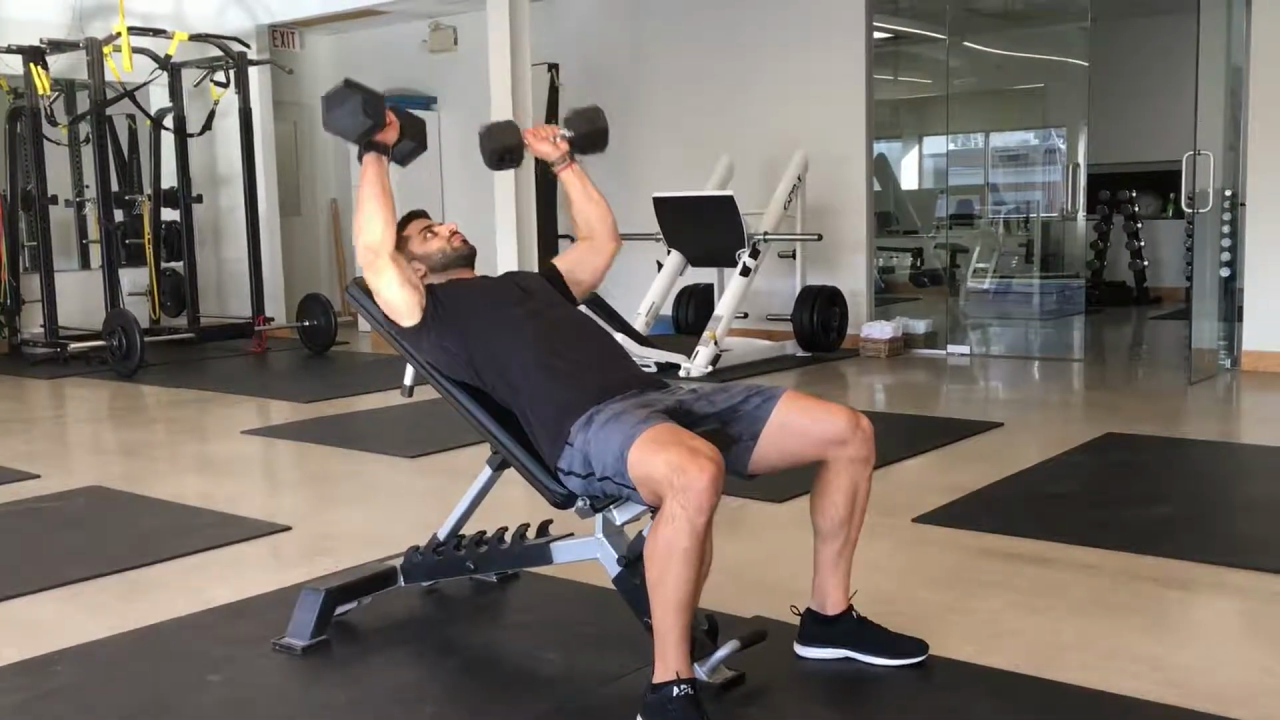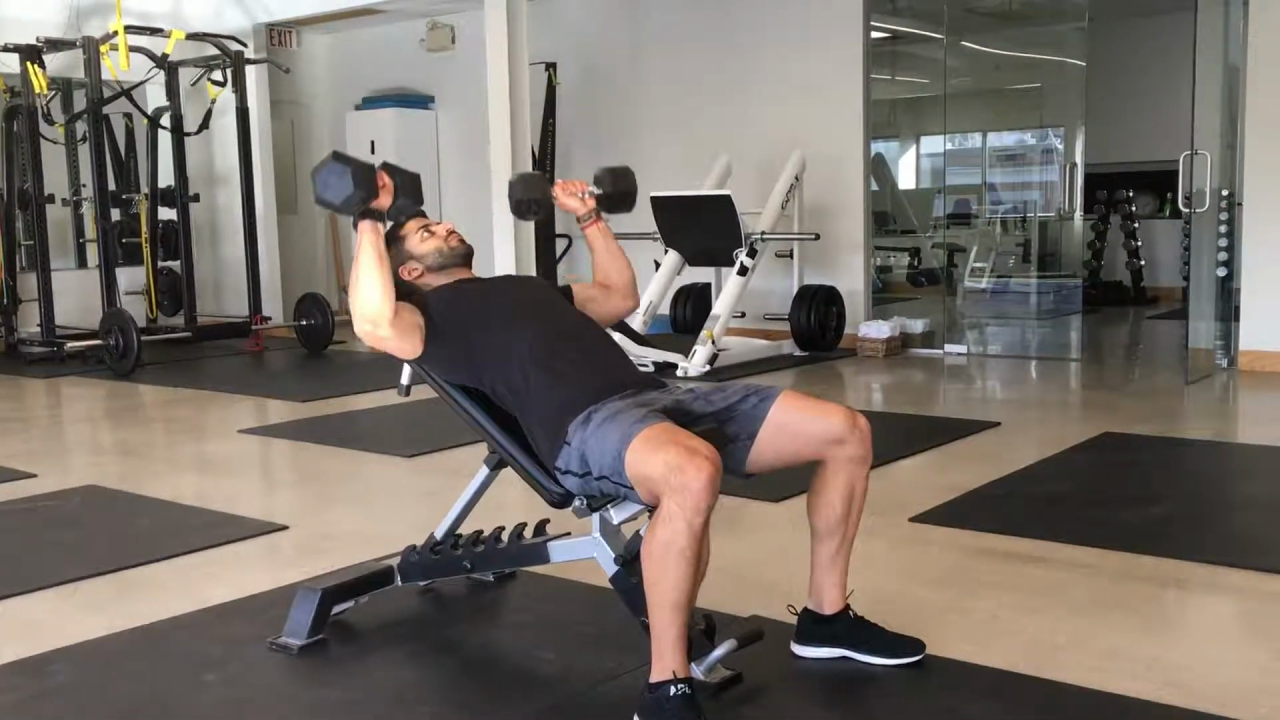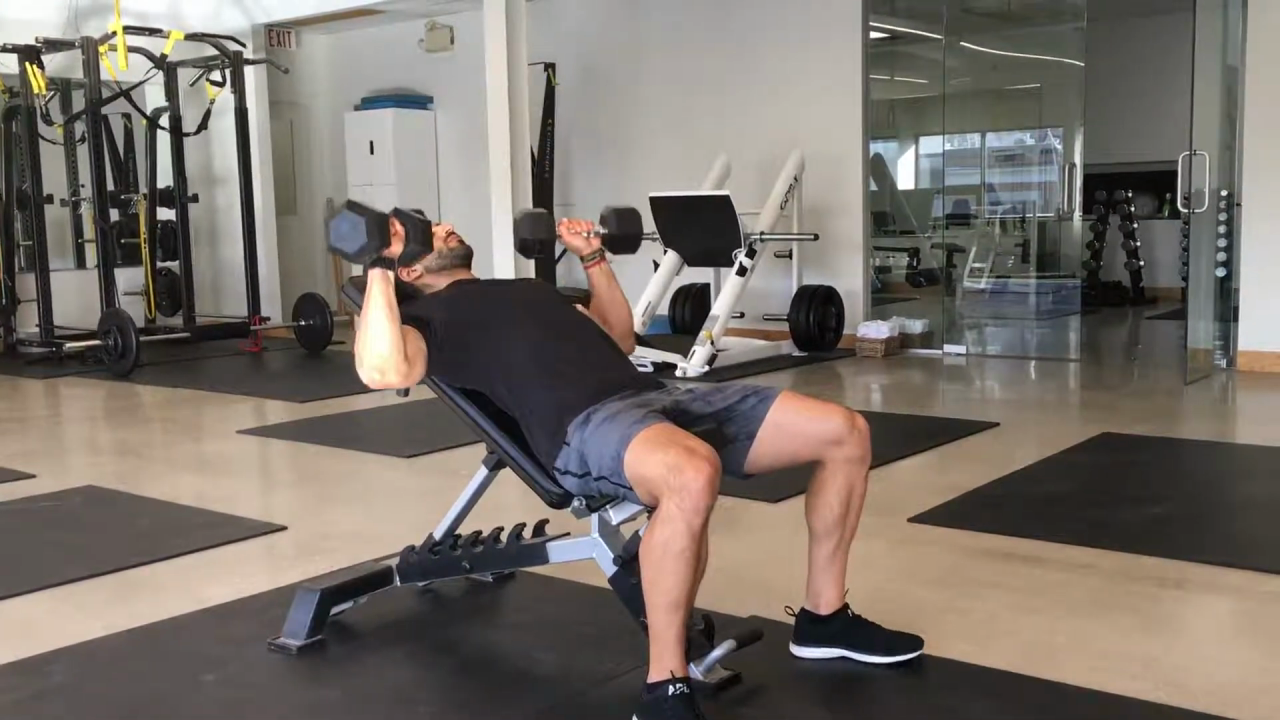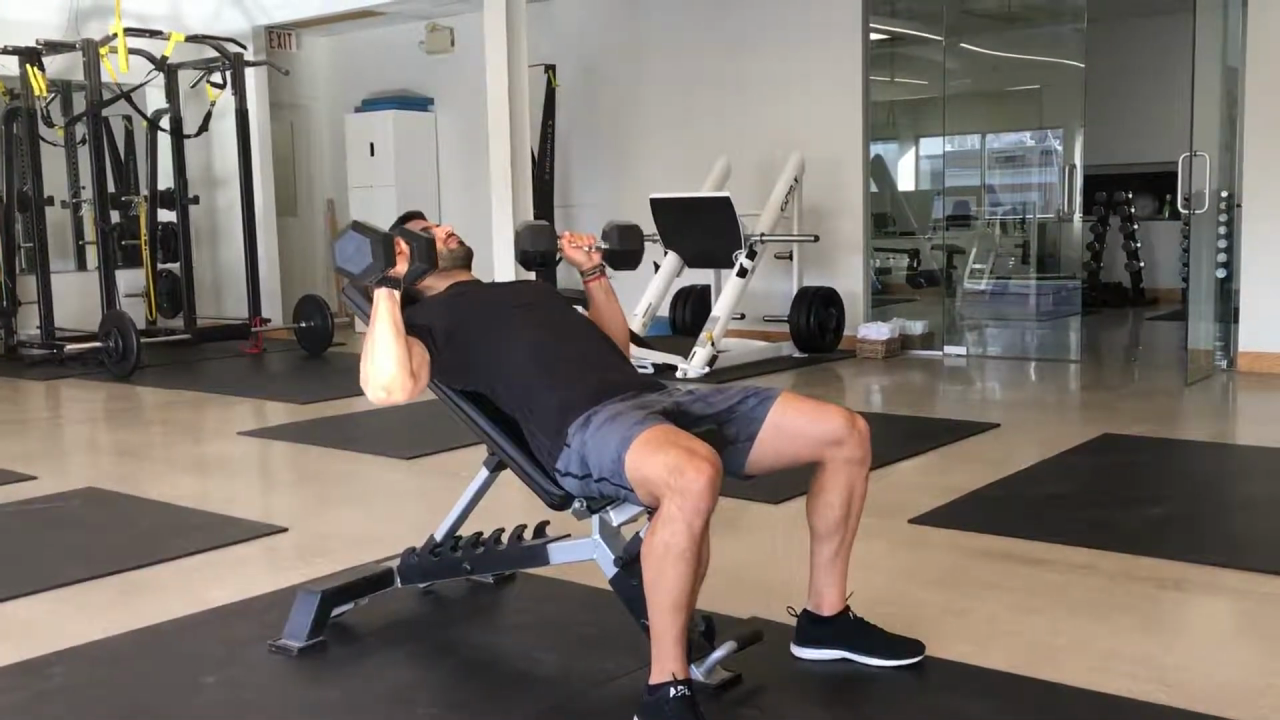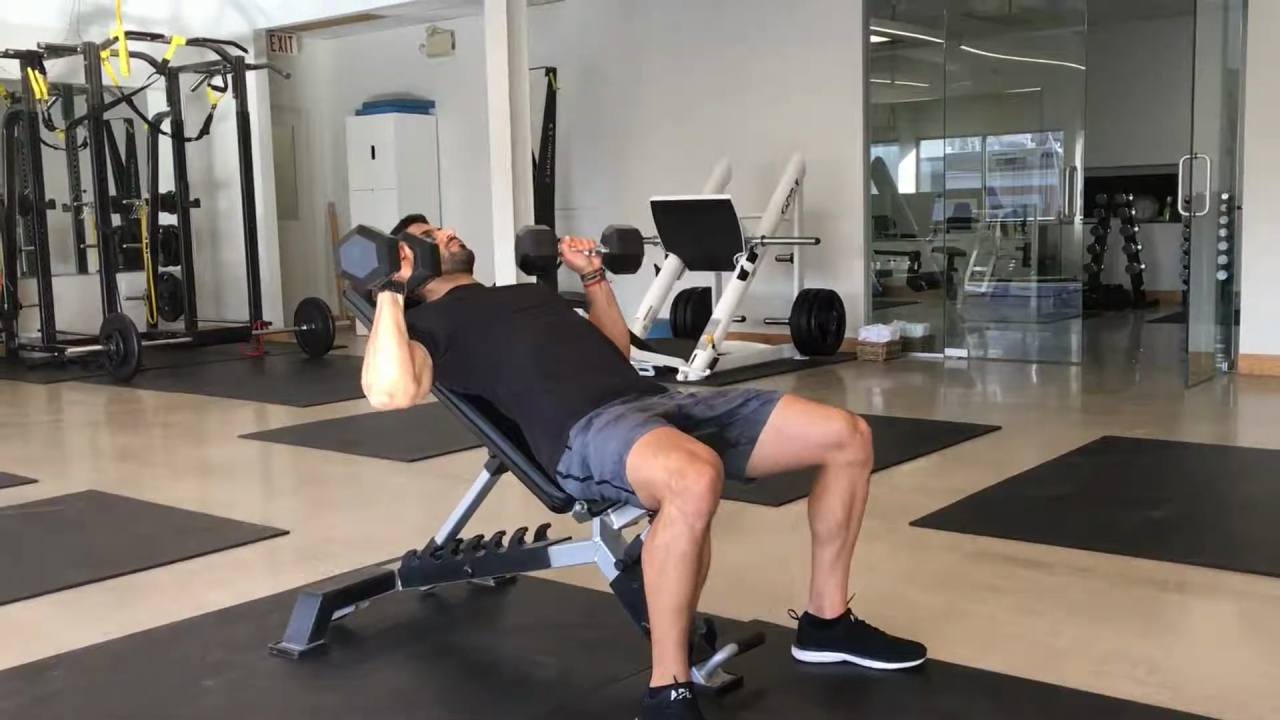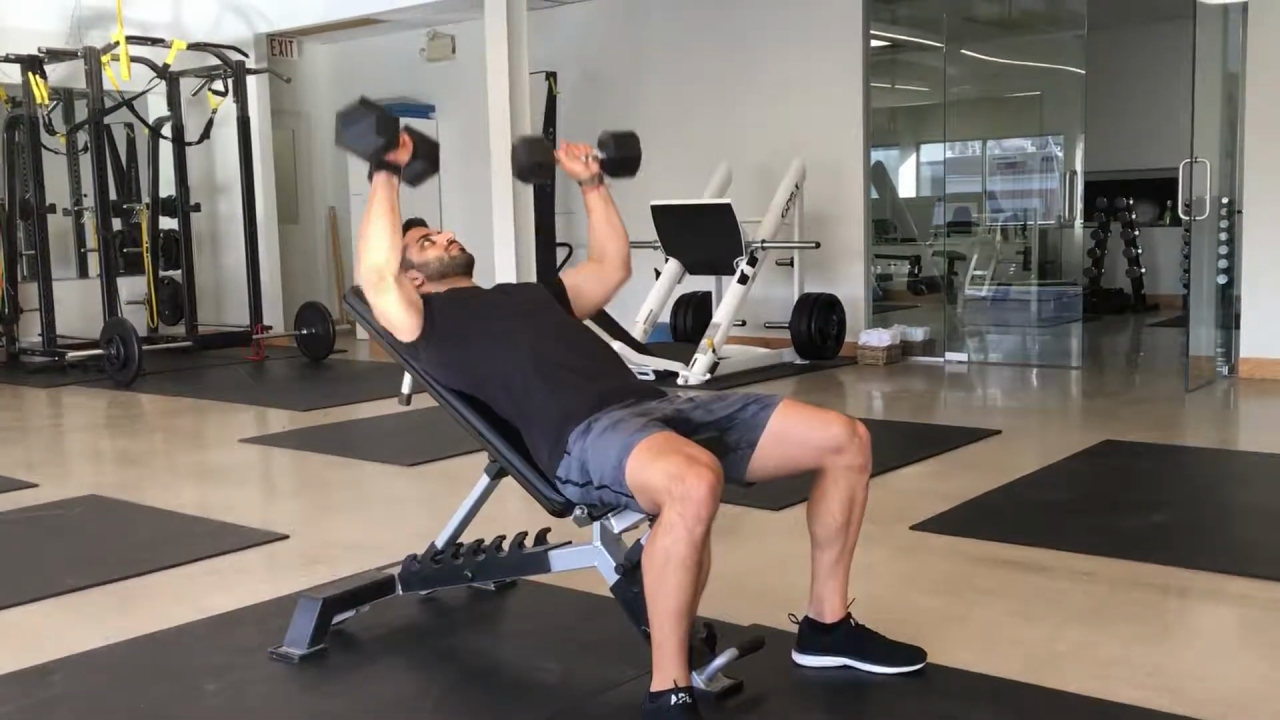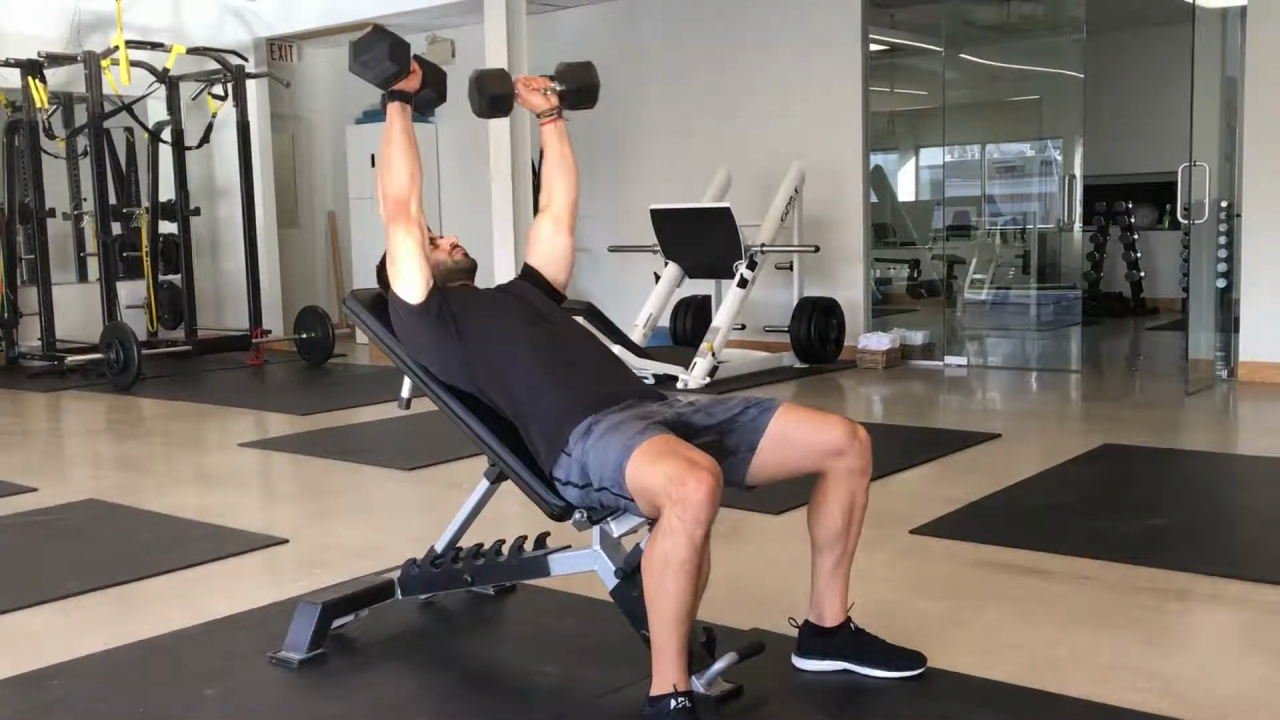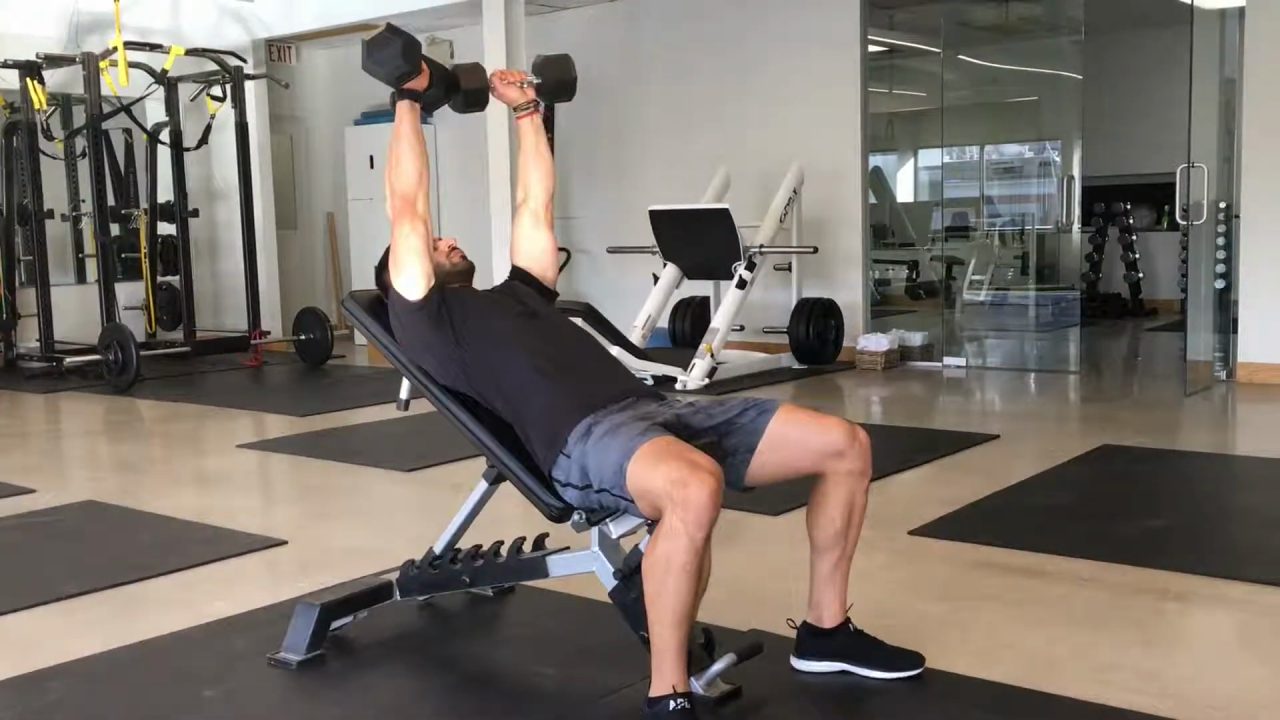
dt=0.3s
person 1, frame 1
left shoulder: (526, 284)
right shoulder: (432, 312)
left elbow: (601, 238)
right elbow: (377, 257)
left wrist: (561, 161)
right wrist: (375, 154)
left hip: (656, 392)
right hip: (586, 427)
left knee: (848, 432)
right knee: (696, 475)
left ankle: (829, 617)
person 1, frame 2
left shoulder: (524, 284)
right shoulder: (431, 311)
left elbow: (621, 296)
right elbow: (376, 327)
left wrist: (588, 219)
right wrist: (371, 221)
left hip: (654, 393)
right hip: (584, 425)
left knee: (846, 431)
right knee: (693, 475)
left ankle: (826, 618)
person 1, frame 3
left shoulder: (525, 287)
right shoulder: (428, 314)
left elbow: (619, 337)
right elbow: (382, 371)
left wrist: (593, 259)
right wrist: (380, 266)
left hip: (651, 394)
right hip: (582, 425)
left knee: (845, 432)
right knee: (693, 475)
left ankle: (824, 617)
person 1, frame 4
left shoulder: (525, 286)
right shoulder: (429, 318)
right elbow: (387, 389)
left wrist: (593, 274)
right wrist: (388, 285)
left hip: (653, 396)
right hip: (585, 426)
left knee: (845, 434)
right knee: (693, 477)
left ankle: (825, 619)
person 1, frame 5
left shoulder: (526, 290)
right shoulder: (433, 321)
right elbow: (389, 392)
left wrist: (593, 277)
right wrist: (391, 290)
left hip: (654, 398)
right hip: (586, 429)
left knee: (847, 436)
right knee: (694, 480)
left ankle: (826, 621)
person 1, frame 6
left shoulder: (524, 291)
right shoulder: (430, 319)
left elbow: (612, 267)
right elbow: (376, 277)
left wrist: (592, 184)
right wrist: (386, 176)
left hip: (650, 401)
right hip: (583, 436)
left knee: (845, 441)
right knee: (694, 482)
left ankle: (827, 623)
person 1, frame 7
left shoulder: (521, 292)
right shoulder: (430, 318)
left elbow: (558, 209)
right elbow: (397, 214)
left wrist: (549, 117)
right wrist: (399, 104)
left hip: (655, 407)
right hip: (583, 439)
left knee: (845, 444)
right knee: (694, 488)
left ankle: (828, 629)
person 1, frame 8
left shoulder: (517, 292)
right shoulder: (428, 320)
left elbow: (535, 203)
right elbow: (406, 212)
left wrist: (524, 110)
right wrist: (409, 102)
left hip: (654, 408)
right hip: (583, 439)
left knee: (844, 445)
right knee: (695, 491)
left ankle: (825, 630)
